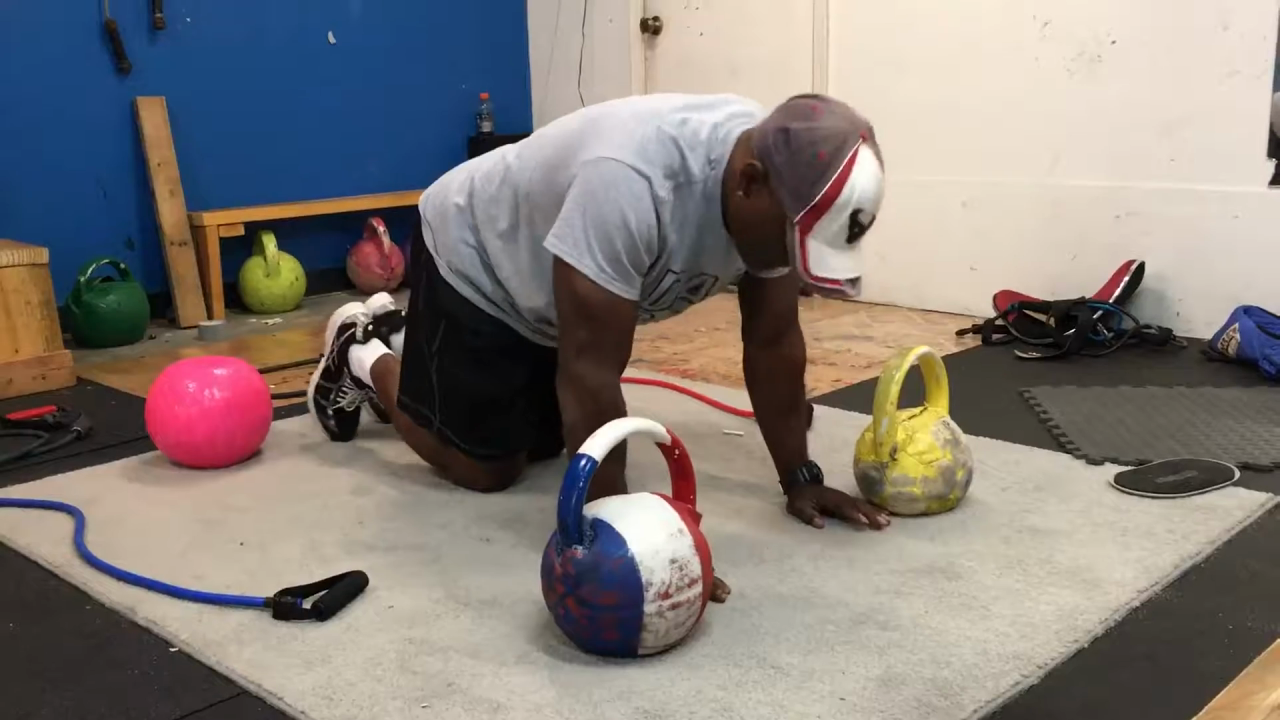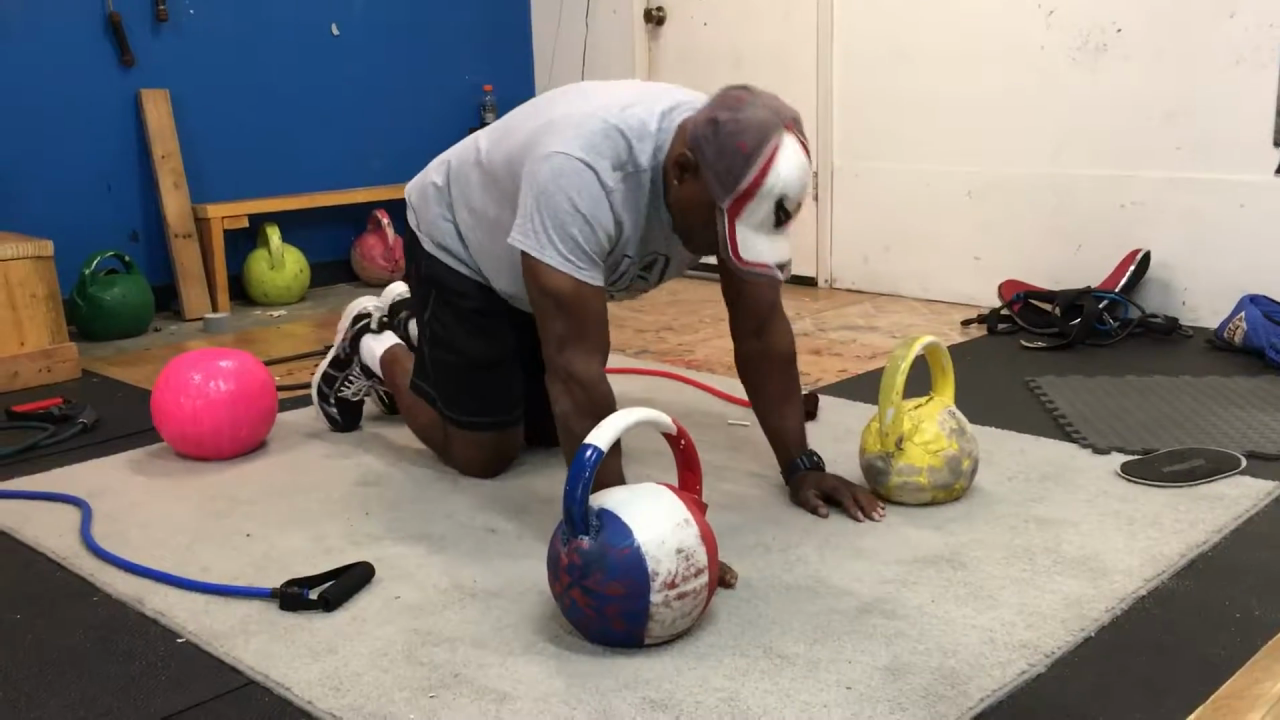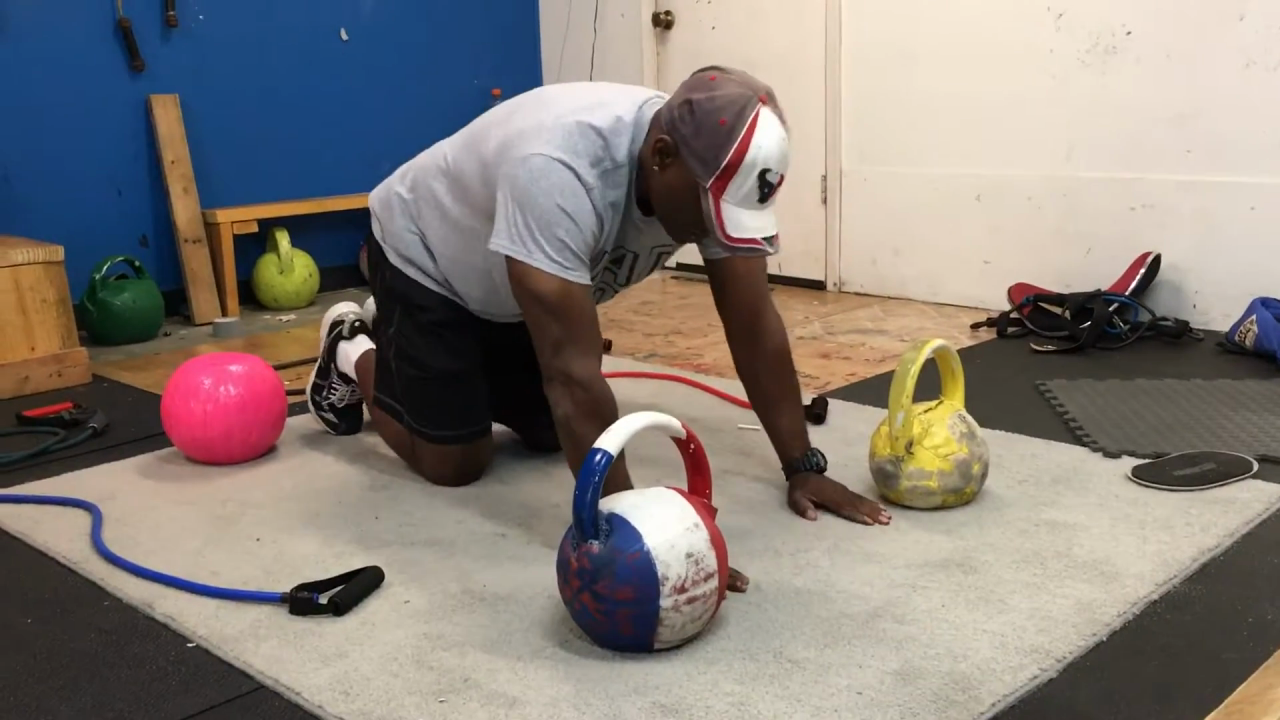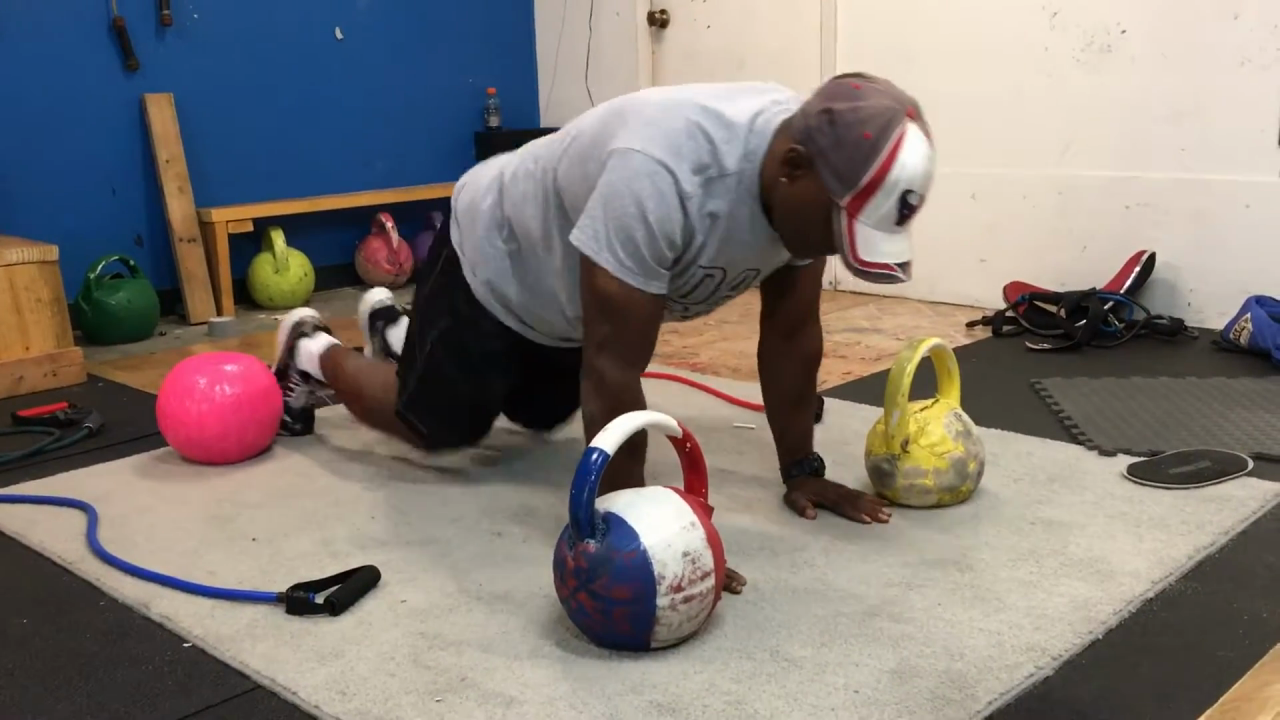
dt=0.5s
person 1, frame 1
left shoulder: (783, 179)
right shoulder: (632, 182)
left elbow: (774, 343)
right elbow: (591, 375)
left wrist: (800, 480)
left hip: (546, 283)
right hip: (474, 256)
left knee: (545, 442)
right knee: (486, 467)
left ankle: (397, 334)
right ankle: (363, 358)
person 1, frame 2
left shoulder: (739, 167)
right shoulder: (583, 173)
left elbow: (762, 330)
right elbow: (577, 364)
left wrist: (802, 467)
left hip: (542, 260)
right hip: (459, 242)
left knee: (550, 428)
right knee: (484, 451)
left ankle: (414, 321)
right ankle: (374, 348)
person 1, frame 3
left shoulder: (714, 171)
right shoulder: (560, 172)
left elbow: (754, 327)
right elbow: (574, 369)
left wrist: (802, 467)
left hip: (510, 281)
right hip: (424, 253)
left knee: (549, 435)
right knee: (454, 462)
left ankle: (393, 330)
right ankle: (355, 352)
person 1, frame 4
left shoulder: (813, 177)
right shoulder: (664, 173)
left elbow: (792, 336)
right elbow: (614, 371)
left wrist: (802, 470)
left hip: (567, 287)
right hip: (496, 257)
left knee: (539, 416)
right knee: (432, 426)
left ankle: (396, 325)
right ankle: (312, 350)
